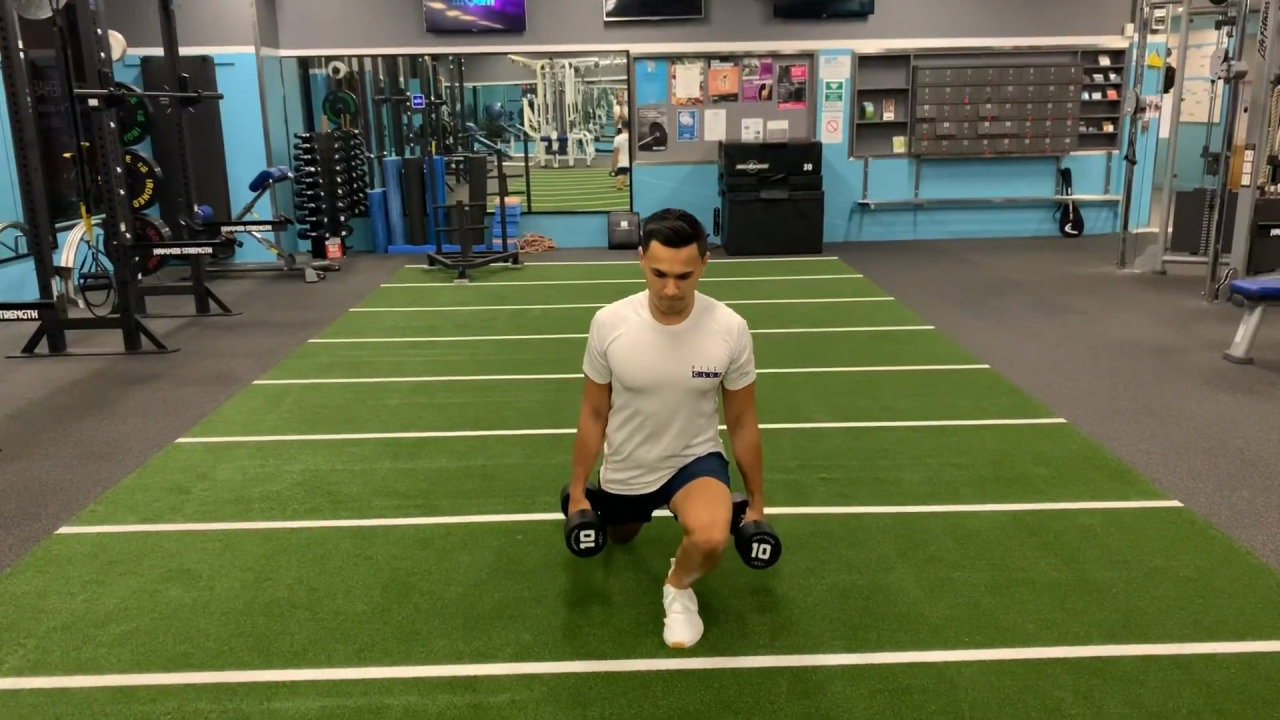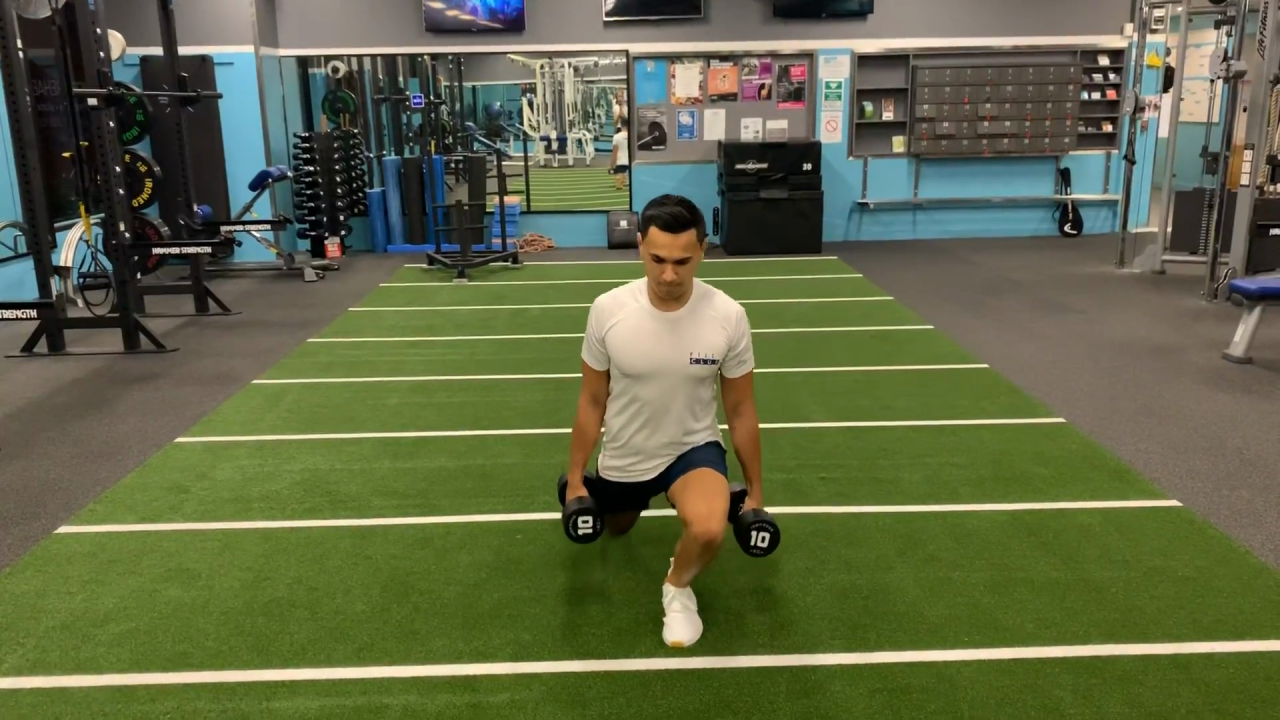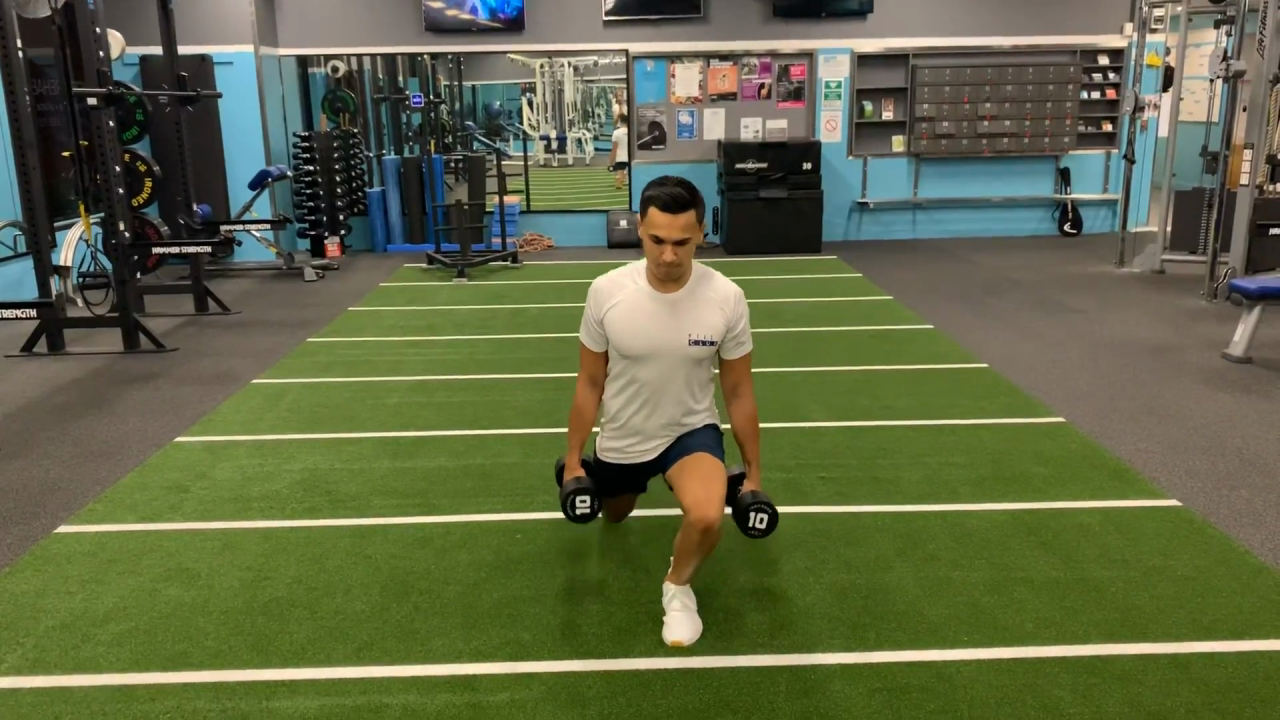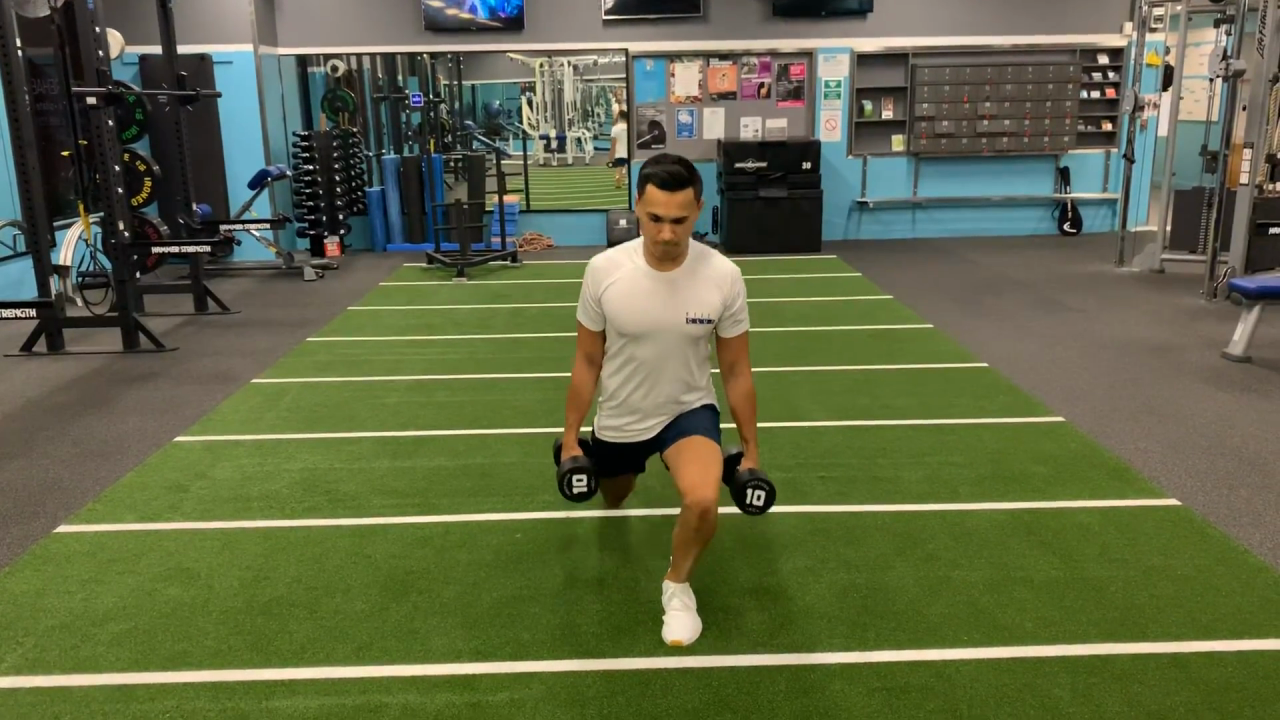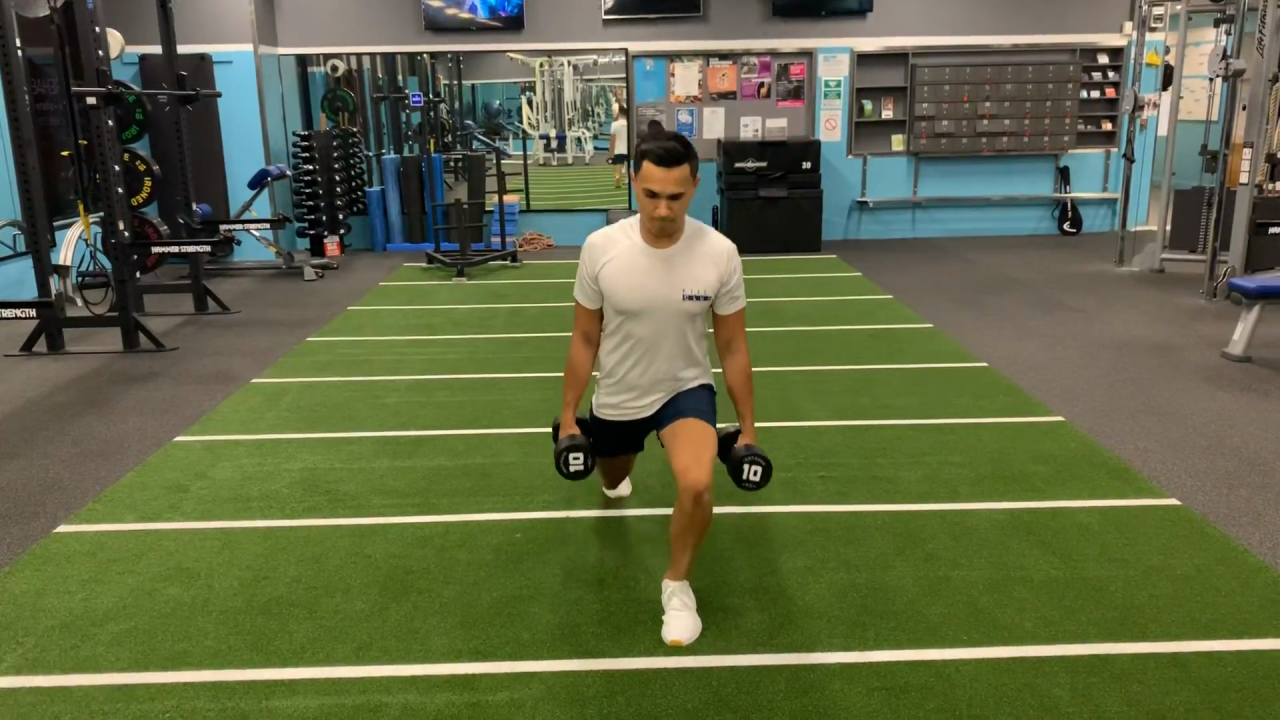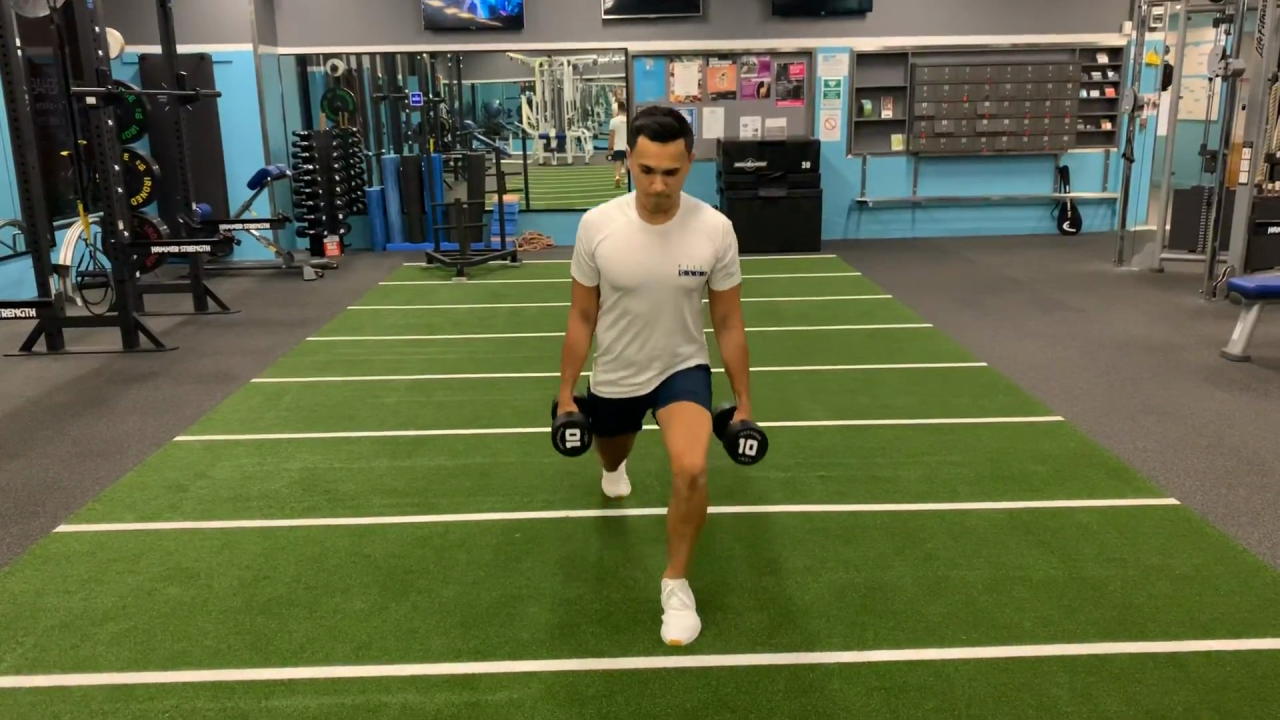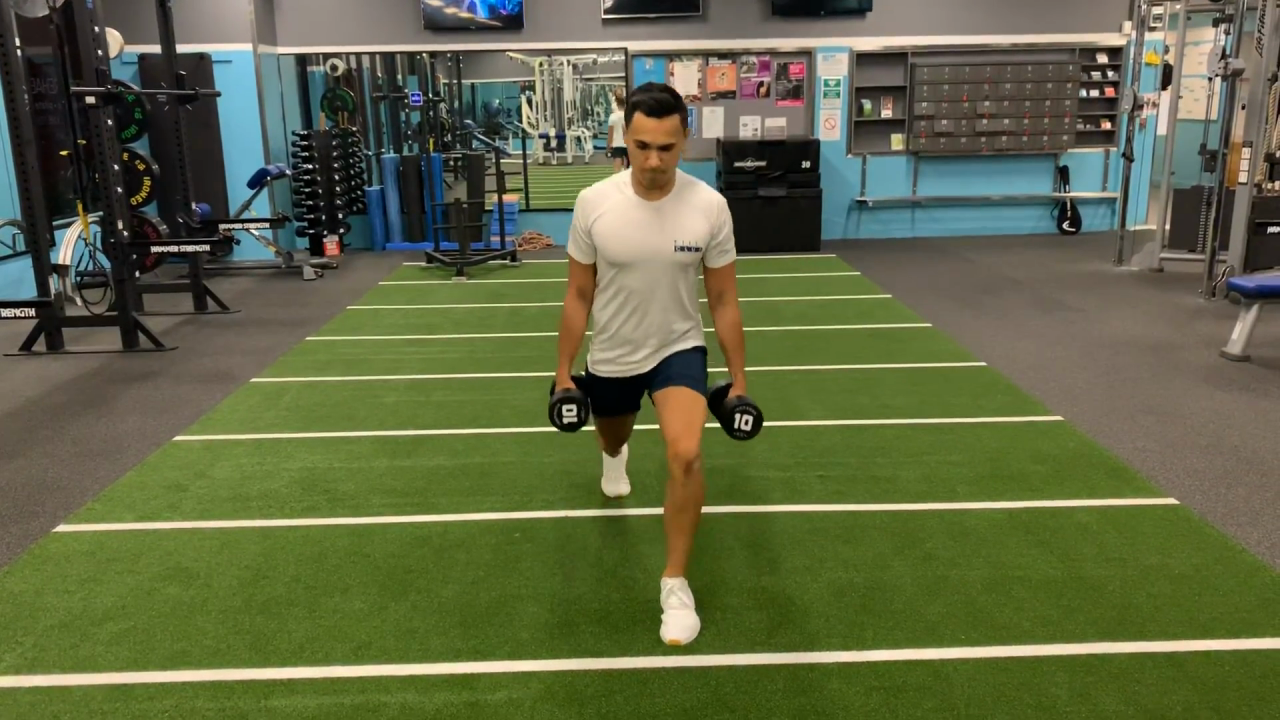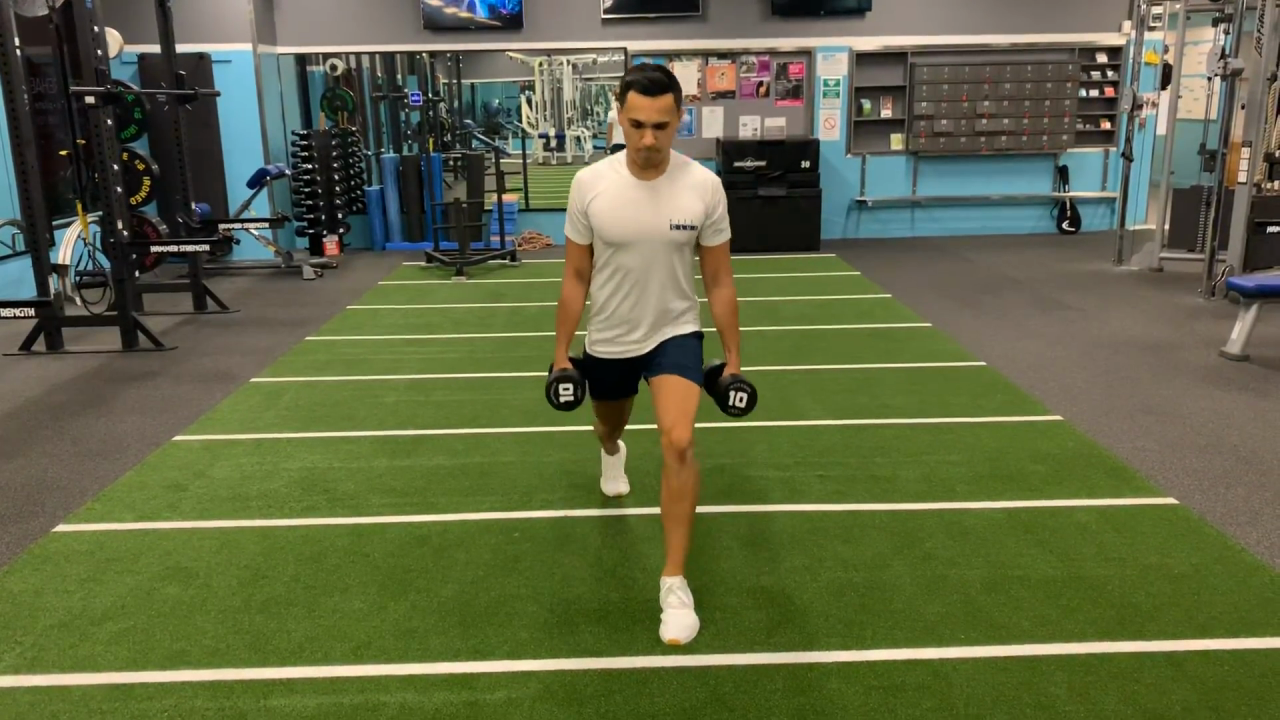
dt=0.1s
person 1, frame 1
left shoulder: (730, 329)
right shoulder: (609, 324)
left elbow: (742, 422)
right elbow: (593, 414)
left wrist: (756, 501)
right wrist: (577, 490)
left hip: (696, 458)
right hip: (626, 470)
left knee: (711, 537)
right knee: (619, 537)
left ankle: (678, 587)
right ankle: (639, 508)
person 1, frame 2
left shoulder: (728, 316)
right shoulder: (608, 310)
left elbow: (741, 410)
right elbow: (592, 401)
left wrist: (755, 489)
right wrist: (575, 477)
left hip: (694, 447)
right hip: (624, 458)
left knee: (709, 528)
right knee: (615, 529)
left ankle: (678, 586)
right ankle: (633, 500)
person 1, frame 3
left shoulder: (726, 297)
right shoulder: (606, 292)
left elbow: (739, 391)
right elbow: (590, 382)
left wrist: (753, 472)
right wrist: (573, 459)
left hip: (692, 429)
right hip: (622, 441)
left knee: (706, 516)
right knee: (615, 516)
left ankle: (678, 584)
right ankle: (627, 488)
person 1, frame 4
left shoulder: (723, 276)
right shoulder: (604, 271)
left elbow: (737, 371)
right elbow: (587, 362)
left wrist: (751, 450)
right wrist: (569, 437)
left hip: (689, 409)
right hip: (619, 419)
left knee: (703, 500)
right knee: (612, 500)
left ankle: (677, 584)
right ankle: (627, 469)
person 1, frame 5
left shoulder: (719, 253)
right shoulder: (600, 248)
left elbow: (734, 347)
right elbow: (584, 340)
left wrist: (747, 426)
right wrist: (568, 415)
left hip: (687, 388)
right hip: (617, 398)
left knee: (696, 485)
right knee: (613, 477)
left ankle: (676, 583)
right ankle: (618, 472)
person 1, frame 6
left shoulder: (715, 229)
right shoulder: (597, 225)
left elbow: (729, 324)
right elbow: (581, 317)
left wrist: (743, 402)
right wrist: (565, 392)
left hip: (683, 368)
right hip: (614, 377)
left knee: (691, 469)
right knee: (610, 459)
left ankle: (676, 582)
right ankle: (616, 466)
person 1, frame 7
left shoulder: (709, 206)
right shoulder: (594, 203)
left elbow: (724, 300)
right elbow: (579, 295)
left wrist: (738, 377)
right wrist: (563, 370)
left hip: (679, 349)
right hip: (611, 358)
left knee: (684, 454)
right knee: (612, 437)
left ankle: (674, 582)
right ankle: (614, 455)
person 1, frame 8
left shoulder: (704, 186)
right shoulder: (590, 184)
left elbow: (719, 280)
right elbow: (576, 277)
left wrist: (733, 357)
right wrist: (560, 351)
left hip: (676, 333)
right hip: (608, 342)
left knee: (678, 443)
right knee: (609, 423)
left ankle: (674, 581)
right ankle: (613, 451)
